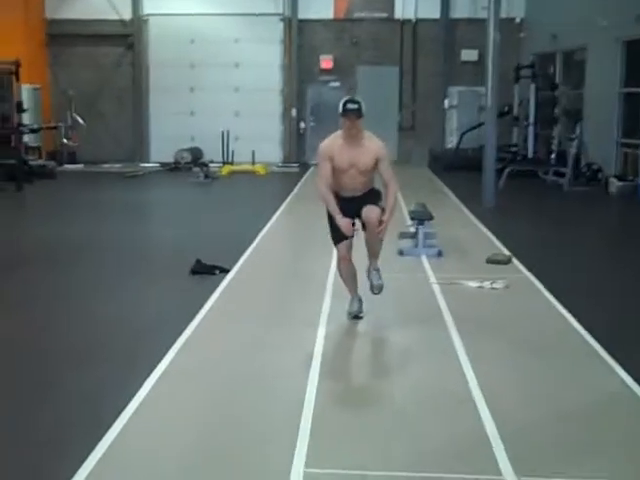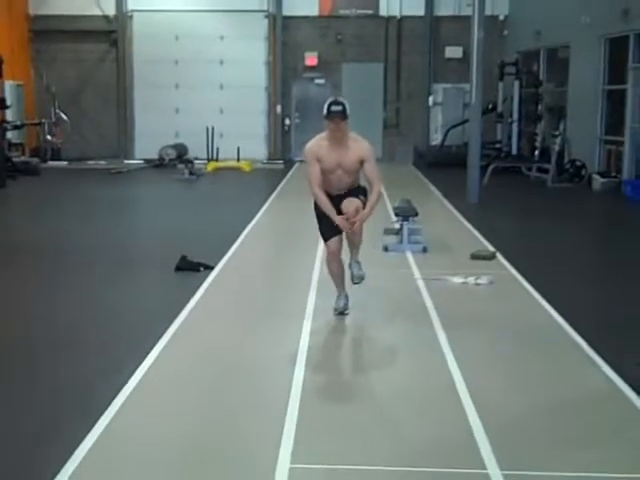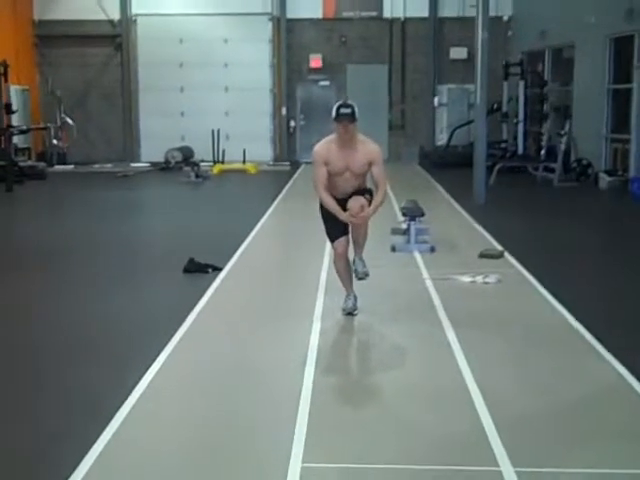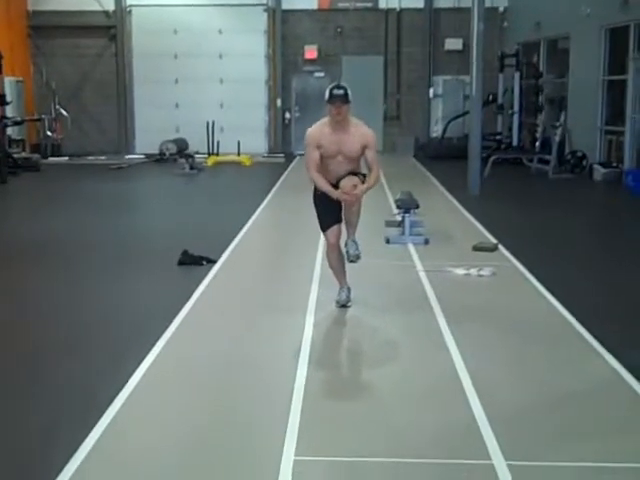
dt=0.5s
person 1, frame 1
left shoulder: (377, 147)
right shoulder: (327, 147)
left elbow: (391, 184)
right elbow: (323, 187)
left wrist: (388, 216)
right wrist: (338, 219)
left hip: (367, 197)
right hip: (339, 201)
left knee: (373, 218)
right knee: (343, 253)
left ankle: (373, 266)
right ankle: (354, 298)
person 1, frame 2
left shoulder: (362, 147)
right shoulder: (313, 148)
left elbow: (376, 185)
right elbow: (316, 189)
left wrist: (367, 212)
right wrist: (335, 218)
left hip: (352, 194)
right hip: (326, 199)
left knee: (352, 209)
right knee: (332, 249)
left ankle: (355, 260)
right ankle: (341, 295)
person 1, frame 3
left shoulder: (371, 150)
right shoulder: (321, 150)
left elbow: (381, 188)
right elbow: (321, 190)
left wrist: (371, 211)
right wrist: (342, 215)
left hip: (359, 197)
right hip: (332, 203)
left knee: (359, 210)
right knee: (339, 249)
left ankle: (359, 258)
right ankle: (350, 295)
person 1, frame 4
left shoulder: (365, 134)
right shoulder: (314, 134)
left elbow: (374, 170)
right elbow: (313, 172)
left wrist: (363, 189)
right wrist: (334, 193)
left hip: (353, 183)
right hip: (325, 190)
left knee: (353, 191)
right knee: (332, 240)
left ankle: (352, 240)
right ankle: (343, 287)
